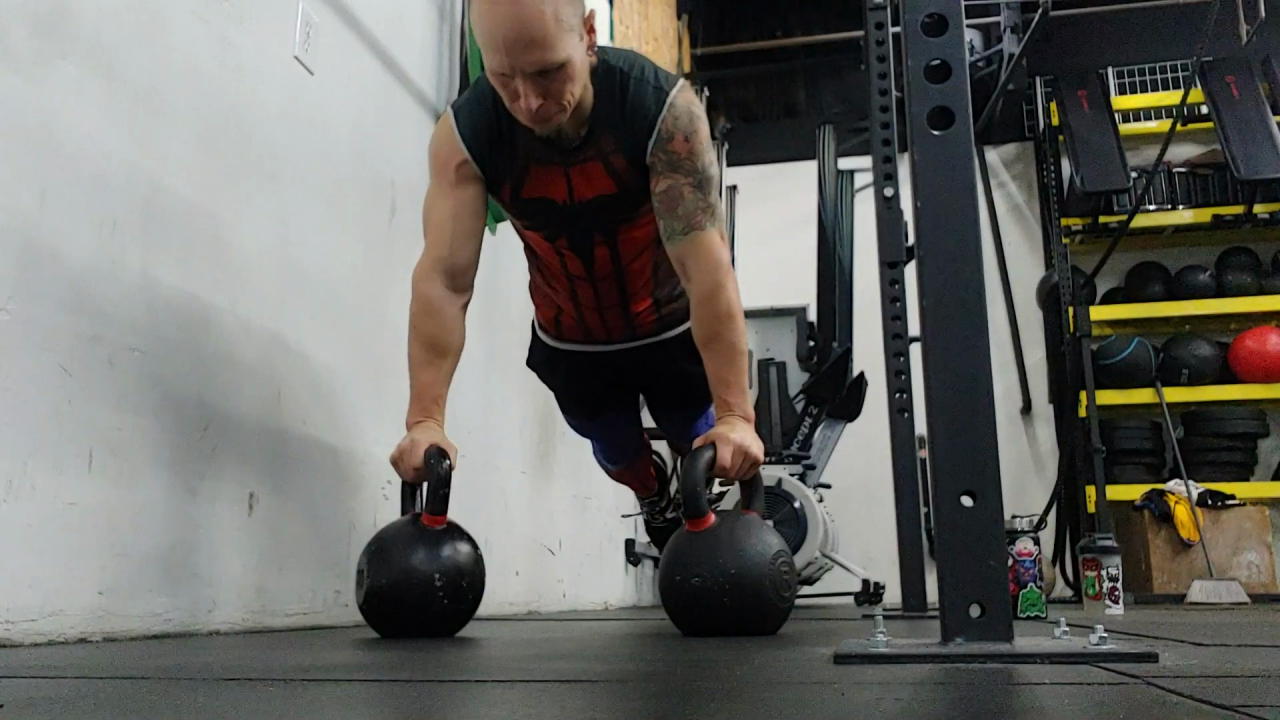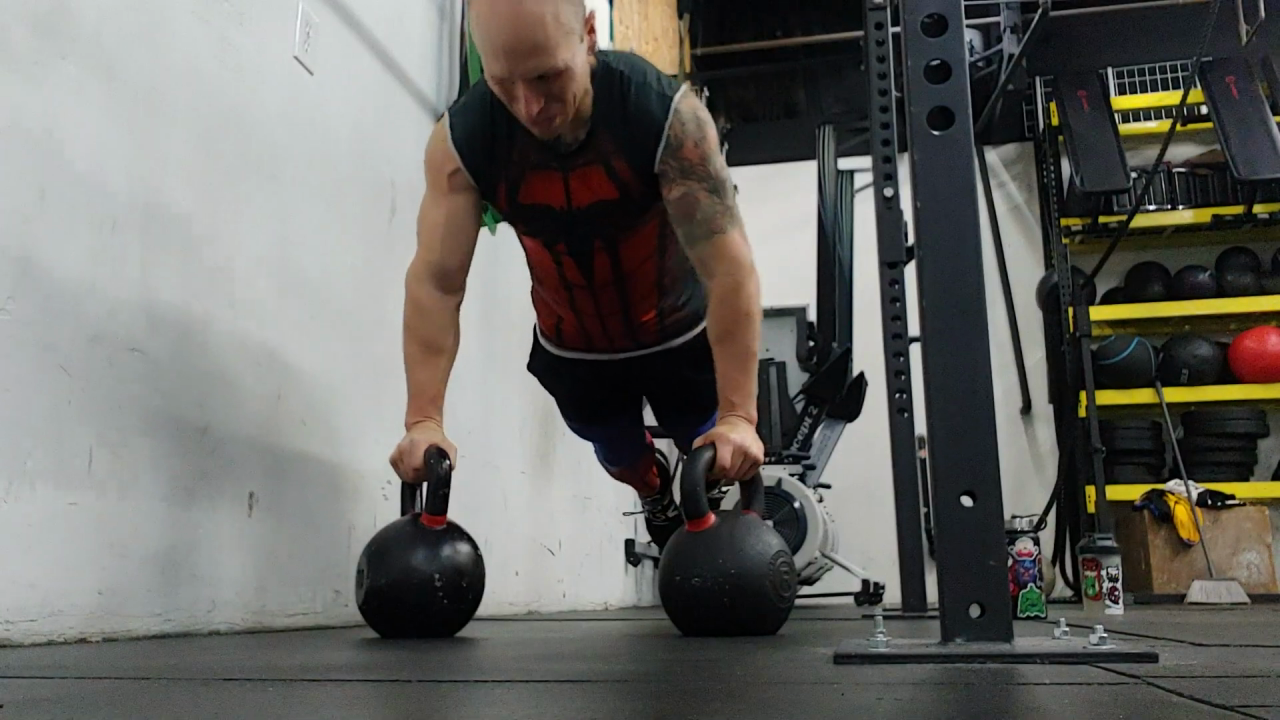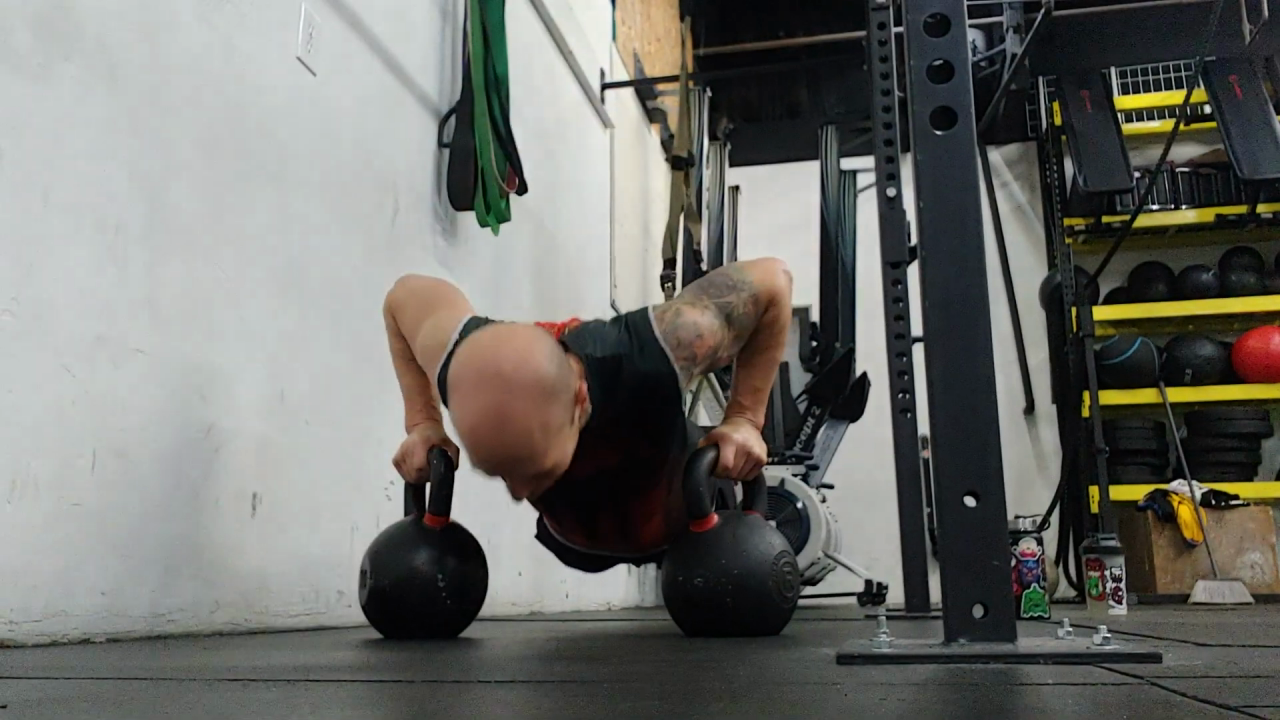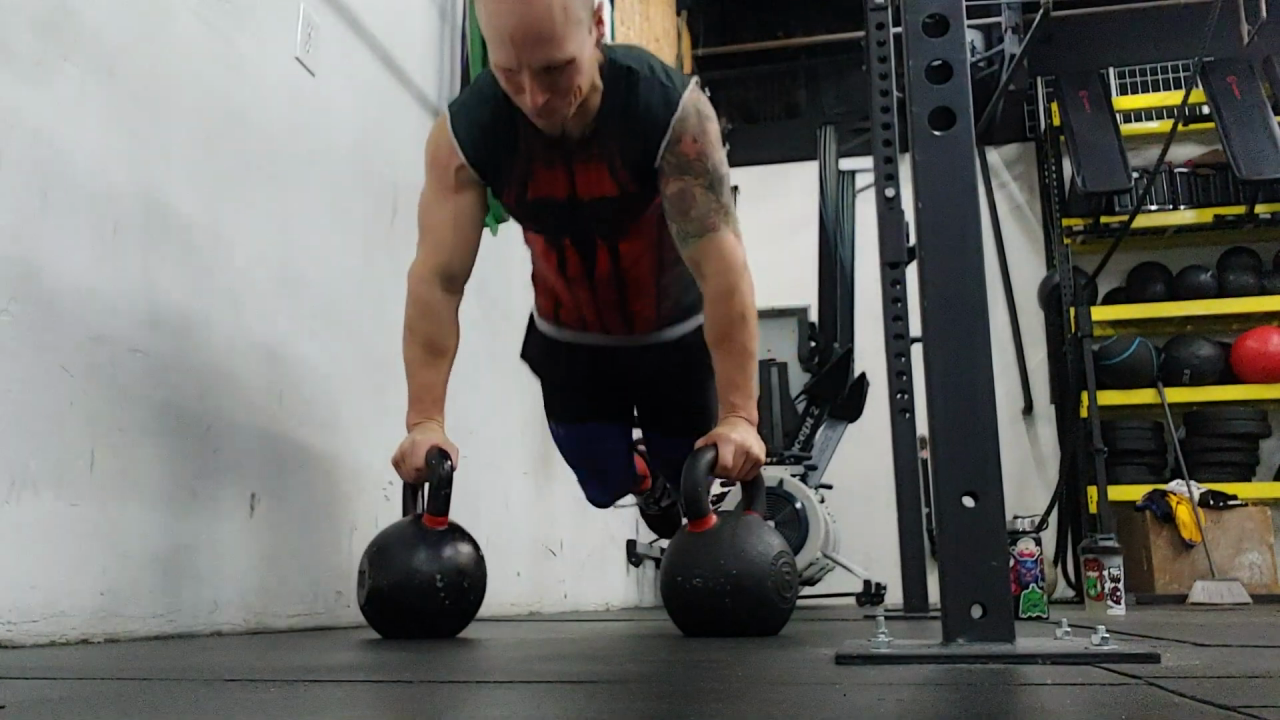
dt=0.7s
person 1, frame 1
left shoulder: (662, 106)
right shoulder: (465, 133)
left elbow: (705, 267)
right elbow: (443, 279)
left wrist: (736, 416)
right wrist: (425, 420)
left hip: (670, 330)
right hip: (570, 344)
left knee: (703, 452)
right knee: (616, 456)
right ankle: (655, 502)
person 1, frame 2
left shoulder: (665, 112)
right shoulder: (462, 138)
left elbow: (728, 267)
right elbow: (437, 283)
left wrist: (738, 415)
right wrist: (423, 420)
left hip: (677, 337)
right hip: (572, 351)
left knee: (715, 462)
right knee: (621, 460)
right ankle: (656, 497)
person 1, frame 3
left shoulder: (658, 356)
right shoulder: (456, 365)
left elbow: (771, 280)
right elbow: (402, 295)
left wrist: (745, 418)
right wrist: (422, 423)
person 1, frame 4
left shoulder: (669, 106)
right shoulder: (465, 130)
left elbow: (723, 268)
right elbow: (438, 281)
left wrist: (740, 417)
right wrist: (425, 421)
left hip: (673, 333)
right hip: (566, 339)
left knee: (689, 478)
right knee: (604, 487)
left ankle: (671, 484)
right ankle: (642, 482)
